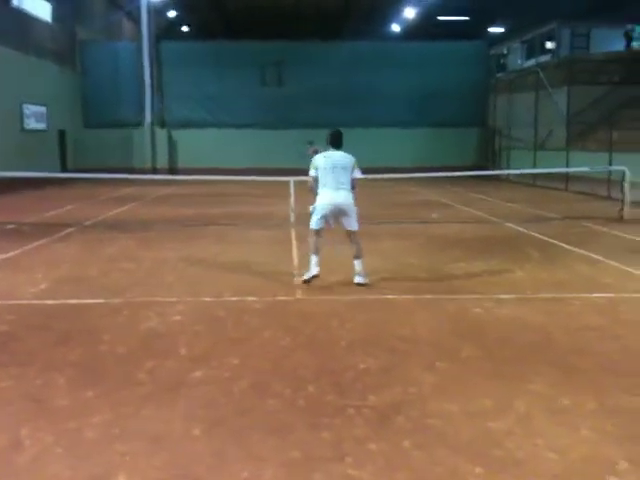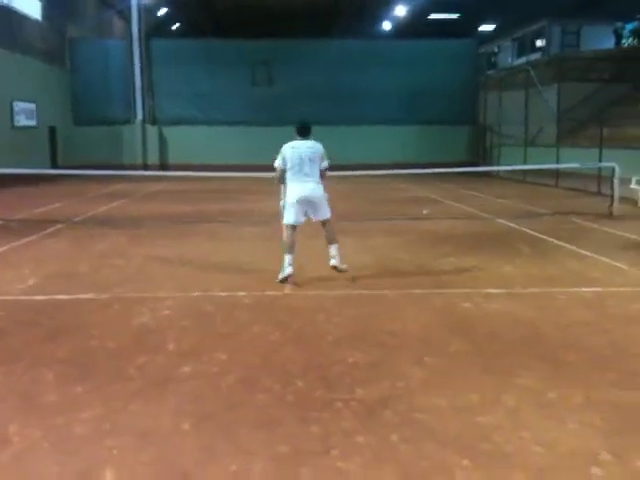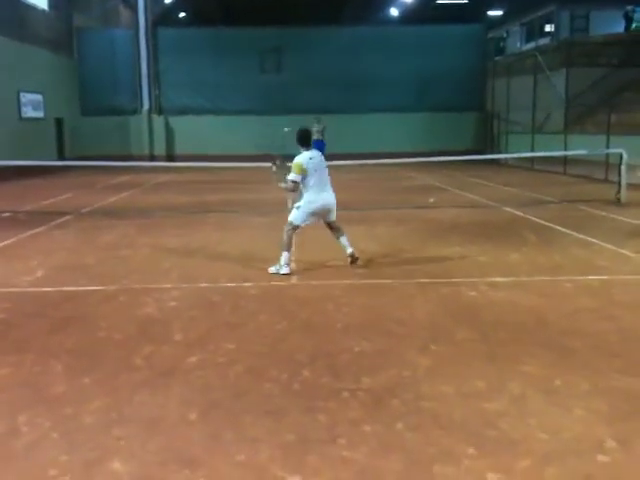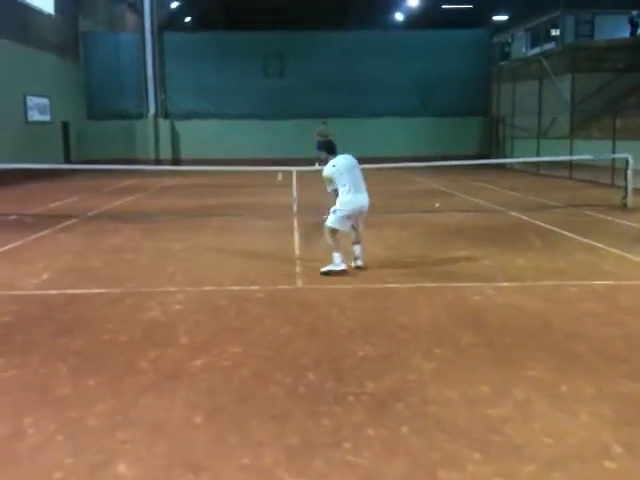
dt=0.4s
person 1, frame 1
left shoulder: (318, 158)
right shoulder: (350, 159)
left elbow: (312, 184)
right elbow: (353, 185)
left hip: (325, 200)
right hip: (345, 199)
left knee: (315, 233)
right knee: (353, 236)
left ankle: (313, 268)
right ankle: (359, 274)
person 1, frame 2
left shoulder: (286, 148)
right shoulder: (318, 147)
left elbow: (280, 175)
right elbow: (323, 173)
left wrist: (285, 186)
left hip: (295, 192)
right hip: (315, 190)
left knee: (289, 229)
right knee: (327, 224)
left ankle: (287, 266)
right ankle: (335, 258)
person 1, frame 3
left shoulder: (299, 161)
right shoulder: (319, 155)
left elbow: (293, 188)
left wrist: (282, 185)
left hip: (312, 200)
right hip: (329, 198)
left knee: (289, 229)
right knee: (332, 224)
left ankle: (284, 265)
right ankle: (349, 249)
person 1, frame 4
left shoulder: (327, 170)
right shoulder: (350, 158)
left elbow: (336, 193)
right elbow: (359, 181)
left wrist: (334, 210)
left hip: (347, 202)
right hip: (364, 200)
left knee: (330, 232)
right knee: (355, 227)
left ankle: (338, 263)
right ankle: (358, 259)
